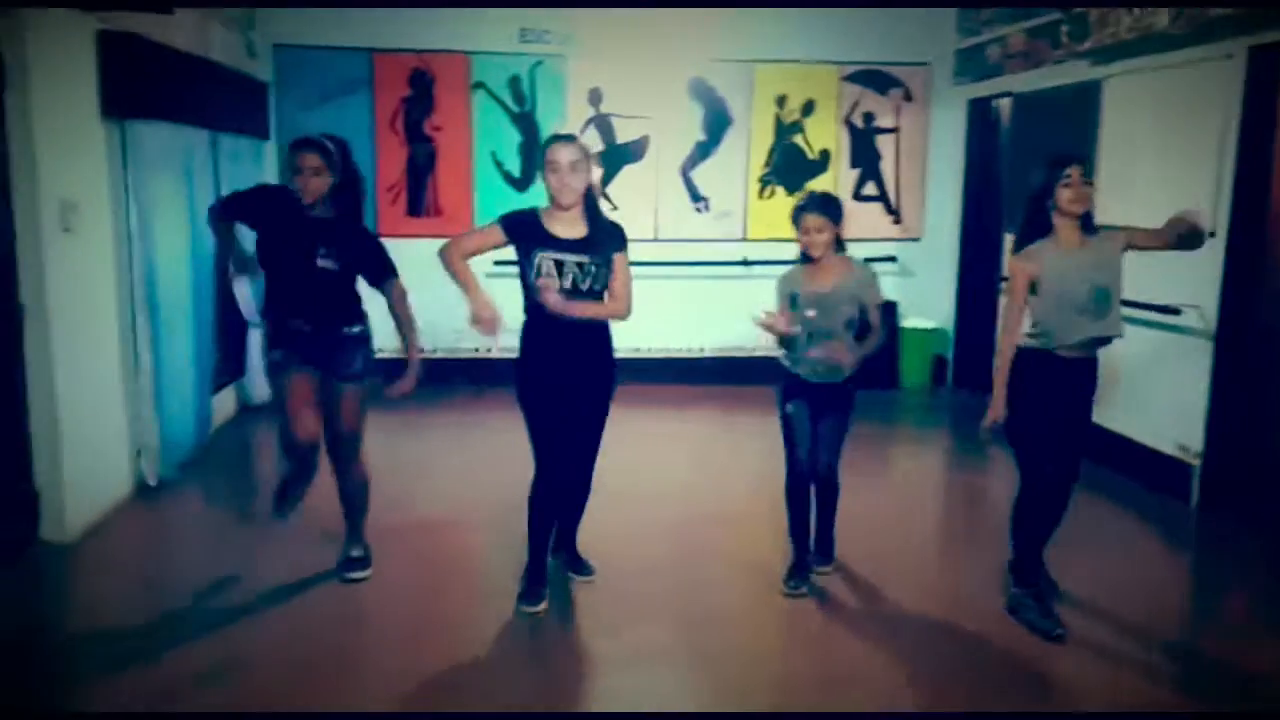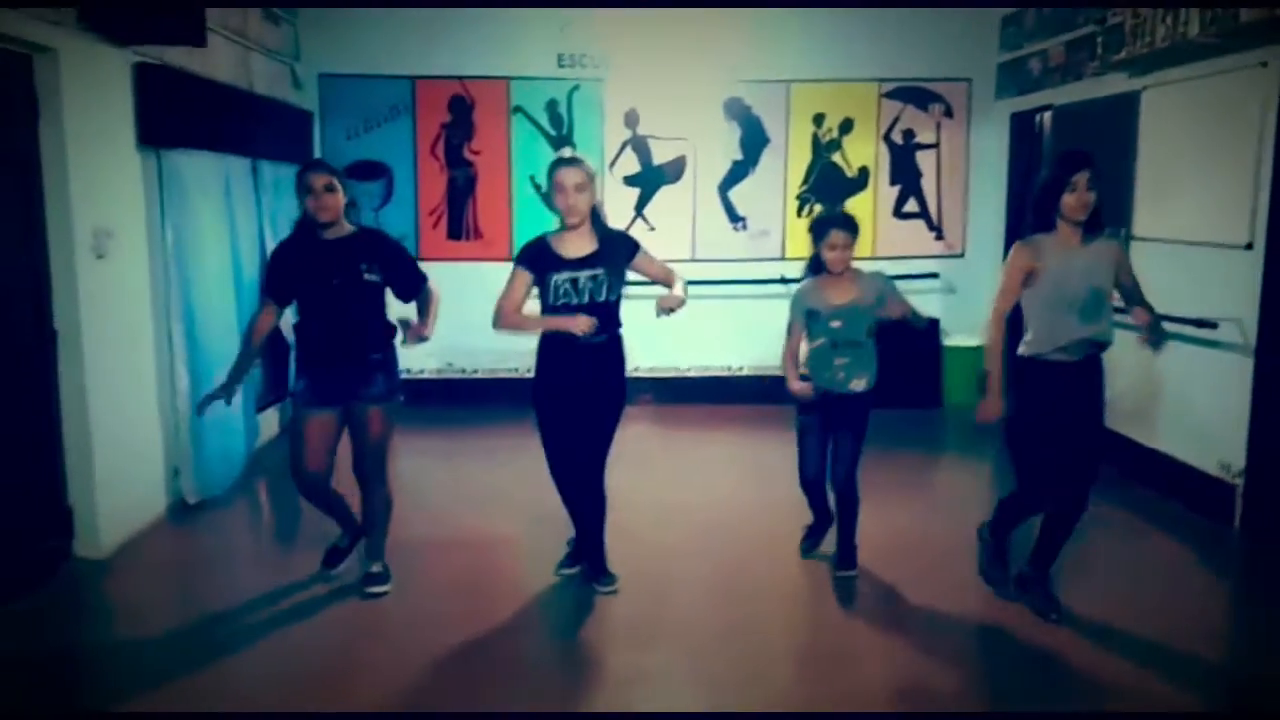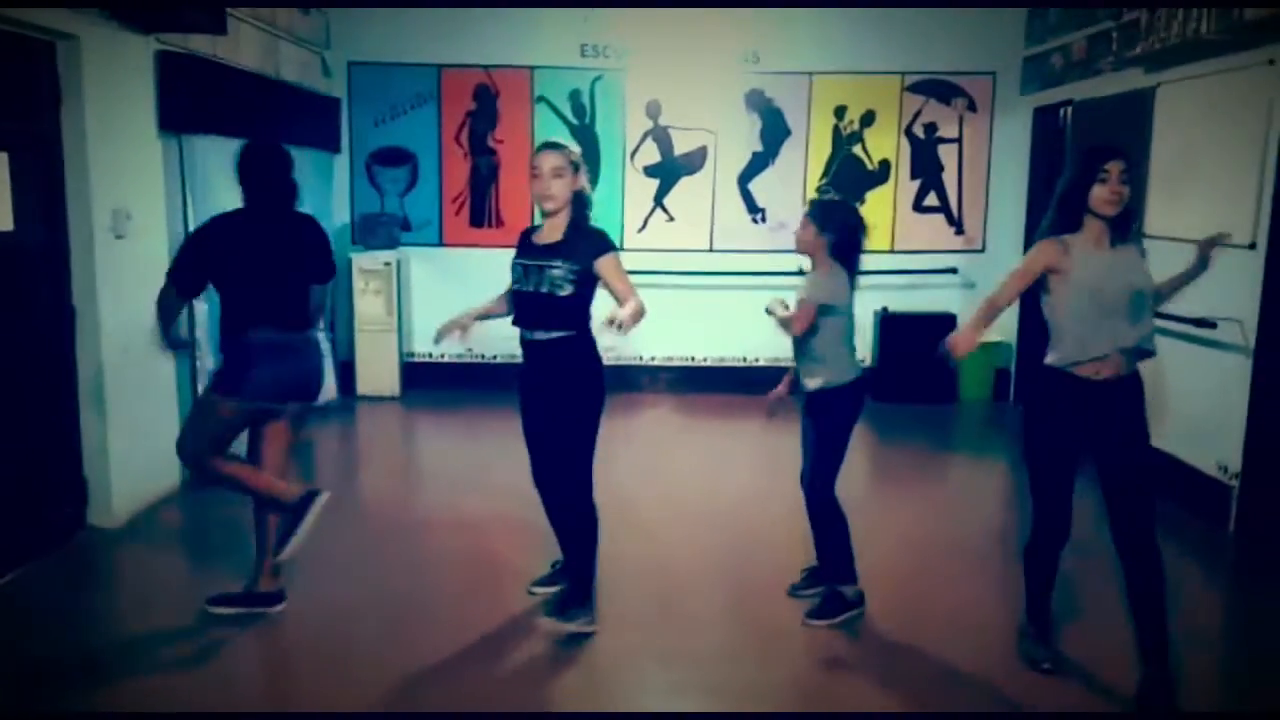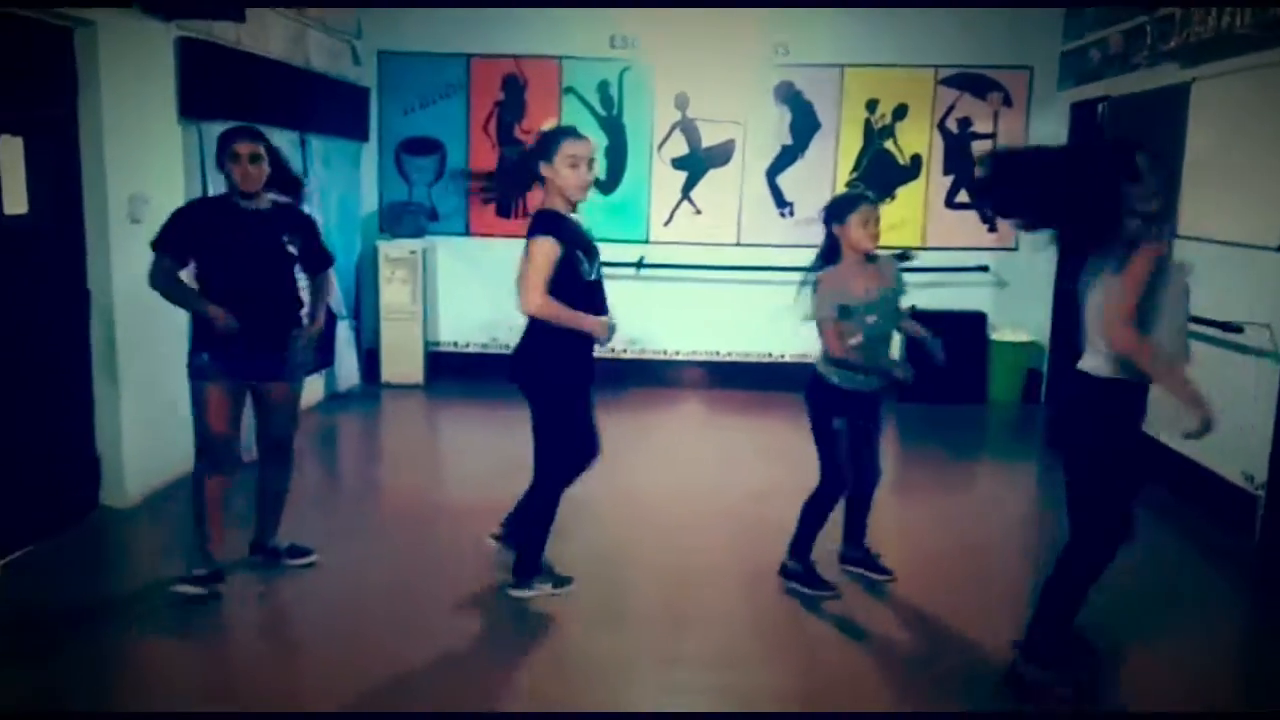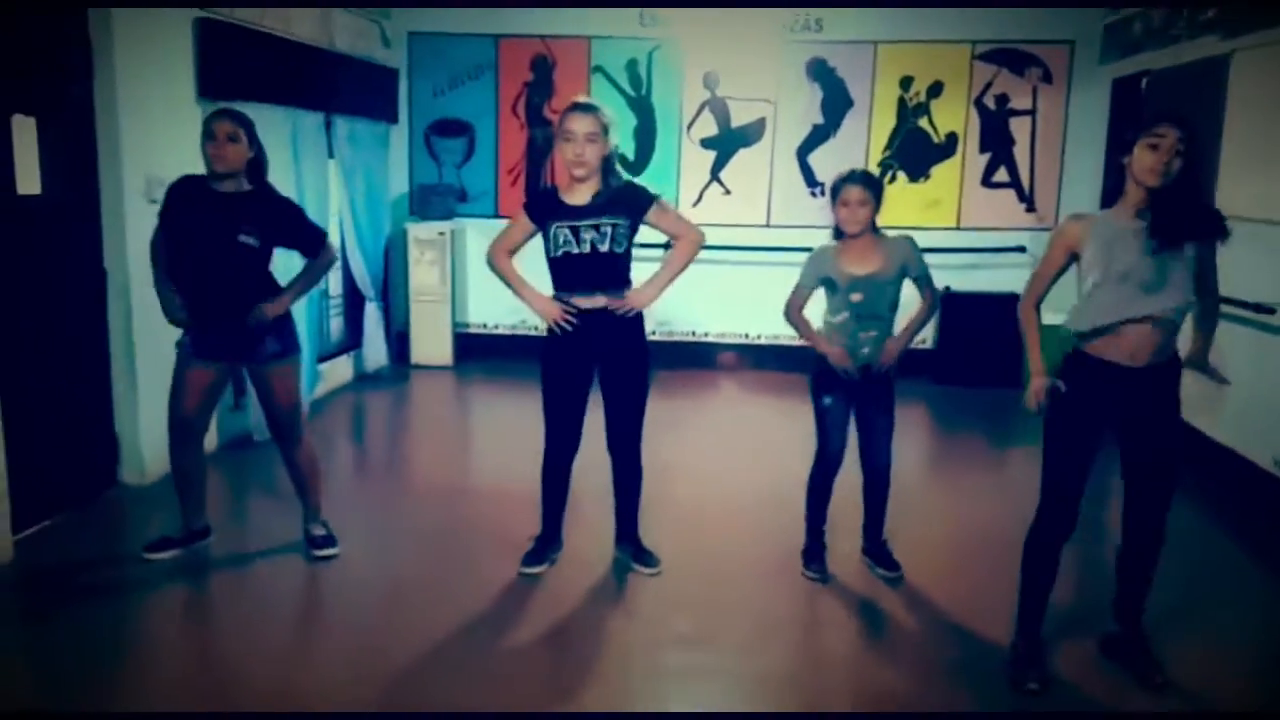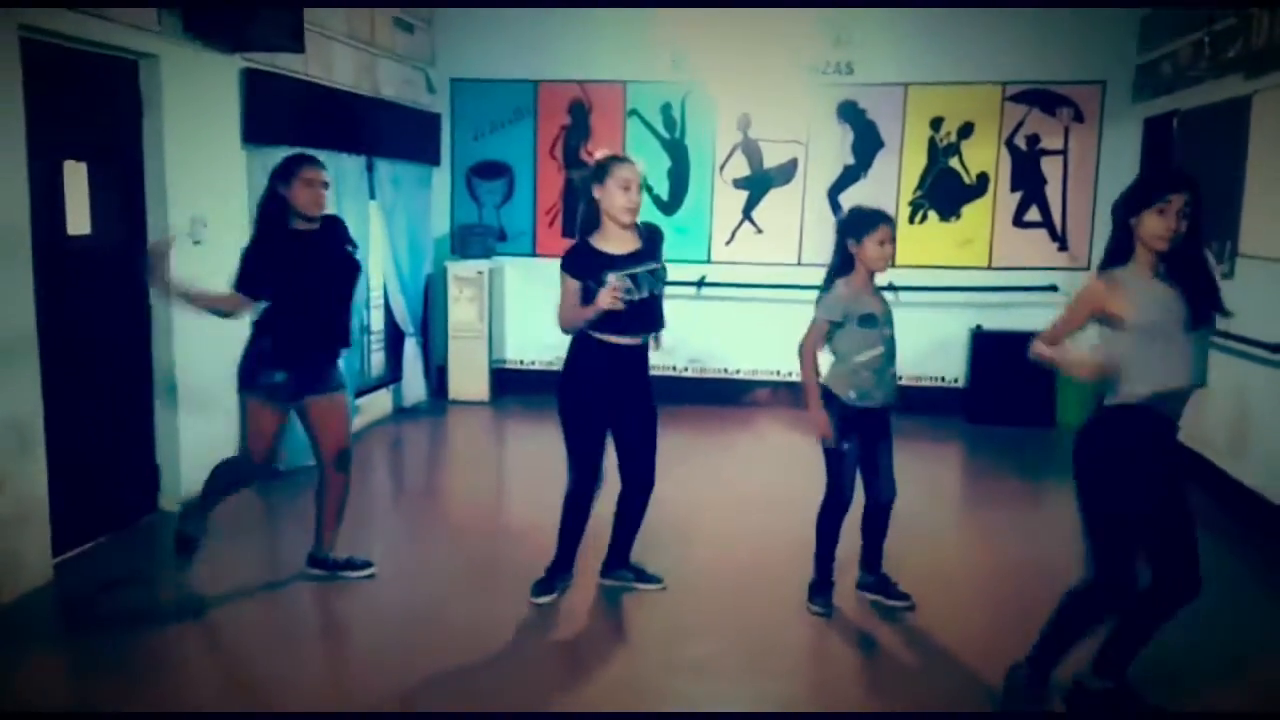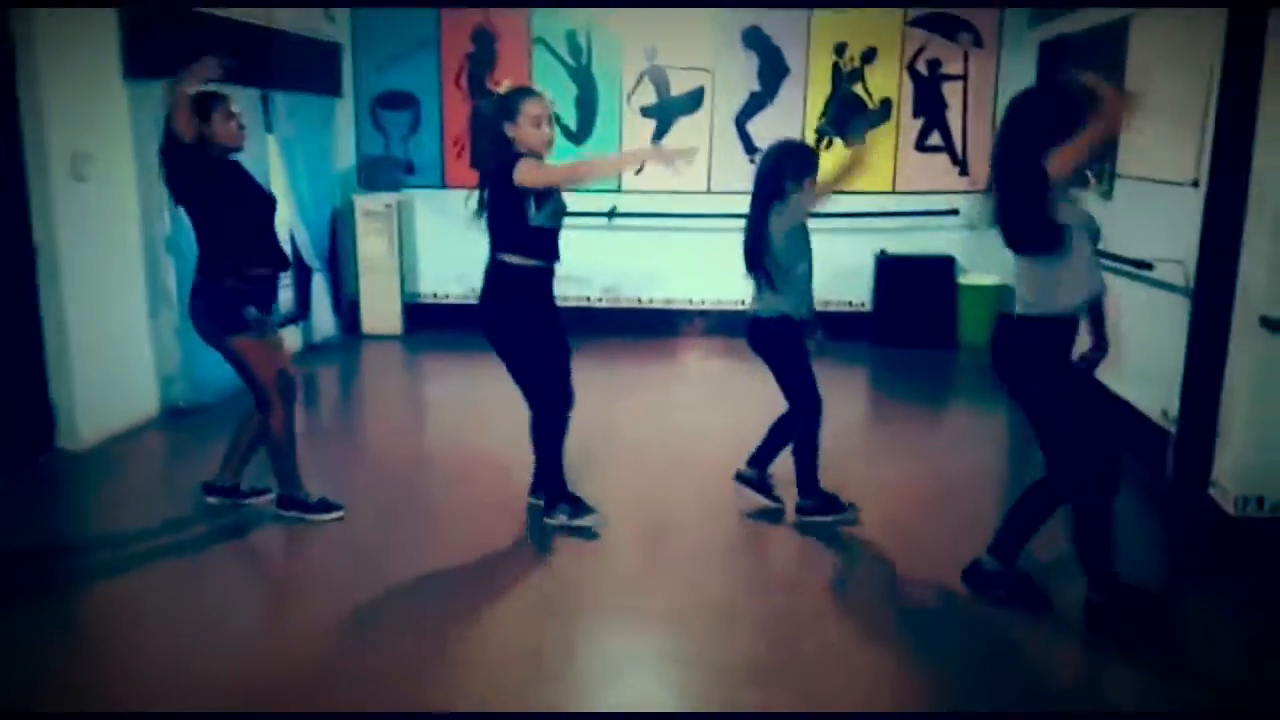
dt=0.7s
person 1, frame 1
left shoulder: (1111, 242)
right shoulder: (1031, 257)
left elbow: (1182, 241)
right elbow: (1009, 330)
left wrist: (1184, 228)
right wrist: (1000, 397)
left hip: (1079, 375)
right hip: (1035, 374)
left knee: (1060, 481)
right knee: (1038, 483)
left ankle: (1030, 565)
right ankle: (1022, 589)
person 1, frame 2
left shoulder: (1111, 251)
right shoulder: (1029, 251)
left elbow: (1137, 302)
right elbow: (998, 320)
left wrist: (1149, 321)
right wrist: (995, 389)
left hip: (1086, 379)
right hip: (1035, 378)
left knee: (1075, 491)
right knee: (1038, 488)
left ankle: (1034, 574)
right ankle: (993, 534)
person 1, frame 3
left shoulder: (1137, 256)
right shoulder: (1054, 251)
right elbow: (1003, 297)
left wrist: (1197, 267)
right wrist: (972, 329)
left hip: (1122, 401)
right hip: (1059, 398)
left knee: (1137, 537)
right knee: (1051, 525)
left ankle: (1156, 668)
right ankle: (1036, 626)
person 1, frame 4
left shoulder: (1102, 250)
right shoulder: (1145, 250)
right elbow: (1119, 333)
right wrist: (1190, 395)
left hip: (1090, 401)
right hip: (1108, 409)
left knee: (1096, 532)
right knee: (1096, 540)
left ankle: (1054, 638)
right ankle: (1039, 658)
person 1, frame 5
left shoulder: (1192, 224)
right shoulder: (1082, 229)
left elbow: (1206, 297)
right elbow: (1030, 300)
left wrist: (1199, 349)
right wrist: (1036, 372)
left hip: (1157, 390)
right hip: (1088, 380)
left knee: (1147, 523)
right knee: (1056, 517)
left ankle: (1127, 633)
right ankle: (1027, 640)
person 1, frame 6
left shoulder: (1184, 281)
right shoulder: (1109, 287)
right elbow: (1041, 343)
right wrist: (1073, 360)
left hip: (1156, 445)
right hip: (1115, 441)
left knee: (1180, 579)
right knee: (1115, 581)
left ankle: (1104, 679)
right ankle: (1033, 671)
person 1, frame 7
left shoulder: (1046, 192)
right shoulder: (1041, 179)
left elbow: (1082, 276)
right elbow: (1113, 115)
left wrist: (1098, 338)
right wrist: (1103, 95)
left hip: (1049, 342)
right hip: (1031, 347)
left knee: (1070, 464)
right knee: (1097, 465)
left ankle: (995, 566)
right ankle: (1105, 589)
person 2, frame 1
left shoulder: (609, 235)
right shoulder: (523, 225)
left elbow: (620, 306)
right elbow: (451, 251)
left wrist: (567, 304)
right wrist: (477, 299)
left hip: (592, 362)
right hip: (539, 360)
left knee: (582, 464)
right knee: (551, 467)
left ankle: (565, 545)
right ankle: (535, 571)
person 2, frame 2
left shoulder: (618, 245)
right shoulder: (535, 253)
left elbow: (672, 279)
right elbow: (503, 317)
left wrist: (674, 294)
right wrist: (561, 321)
left hip: (605, 372)
right hip: (554, 375)
left knee: (590, 467)
right knee: (563, 467)
left ankle: (593, 554)
right ankle: (584, 539)
person 2, frame 3
left shoulder: (591, 241)
right shoulder: (527, 239)
left elbow: (634, 302)
left wrist: (624, 315)
right wrist: (473, 316)
left hip: (574, 374)
right hip: (535, 373)
left knee: (571, 482)
right knee: (547, 478)
left ankle: (581, 598)
right ankle: (573, 562)
person 2, frame 4
left shoulder: (557, 223)
right shoulder: (553, 225)
right elbow: (531, 300)
left wrist: (588, 317)
right wrist: (592, 324)
left hip: (544, 358)
right hip: (556, 363)
left knee: (581, 449)
right knee: (557, 463)
left ankle: (515, 528)
right ankle: (526, 571)
person 2, frame 5
left shoulder: (629, 197)
right shoulder: (542, 204)
left elbow: (690, 238)
right elbow: (499, 254)
left wrist: (650, 290)
right wrist: (535, 300)
left hip: (621, 333)
right hip: (568, 332)
left knee: (625, 443)
right knee: (559, 442)
left ankle: (628, 539)
right ankle: (549, 538)
person 2, frame 6
left shoulder: (652, 238)
right shoulder: (581, 255)
right elbow: (567, 321)
left wrist: (655, 319)
right wrist: (595, 308)
left hip: (634, 369)
right hip: (589, 368)
left knee: (641, 476)
right knee: (585, 478)
left ankle: (617, 563)
right ankle: (561, 567)
person 2, frame 7
left shoulder: (542, 172)
right shoulder: (509, 169)
right elbow: (568, 174)
right wrist: (645, 155)
left hip: (538, 293)
right hip: (508, 295)
left knee: (558, 396)
right knee: (549, 397)
left ankle: (547, 485)
right ankle: (553, 497)
person 3, frame 1
left shoulder: (352, 234)
right shoulder: (272, 204)
left elbow: (395, 294)
right elbow: (221, 211)
left wrist: (412, 360)
right wrist: (234, 252)
left hip: (345, 345)
right hip: (291, 343)
left knee: (346, 450)
right knee: (302, 437)
left ankle: (356, 543)
right ankle: (297, 474)
person 3, frame 2
left shoulder: (378, 246)
right shoulder: (292, 253)
left elbow: (423, 290)
right elbow: (267, 315)
left wrist: (424, 324)
right wrist: (237, 374)
left hip: (372, 371)
right hip: (316, 374)
left knee: (371, 471)
right knee: (308, 476)
left ankle: (375, 559)
right ankle: (349, 527)
person 3, frame 3
left shoulder: (216, 233)
right shoulder: (309, 230)
left elbow: (171, 300)
left wrist: (169, 335)
left hip: (252, 360)
right hip: (301, 359)
left knee: (196, 453)
right knee: (266, 469)
left ankle: (296, 499)
right ankle: (264, 585)
person 3, frame 4
left shoulder: (294, 219)
right shoulder: (199, 216)
left elbow: (321, 274)
right elbow: (161, 274)
left wrist: (317, 317)
right wrist: (206, 309)
left hip: (279, 349)
right hip: (219, 351)
left knee: (278, 449)
right knee: (216, 453)
left ankle: (266, 541)
right ankle: (206, 562)
person 3, frame 5
left shoulder: (268, 206)
right shoulder: (182, 193)
left elbow: (324, 253)
right elbow: (161, 241)
left wrist: (284, 299)
right wrist: (166, 291)
left hip: (263, 331)
right hip: (203, 331)
left knee: (289, 432)
right knee: (183, 431)
left ankle: (314, 523)
right ankle: (194, 526)
person 3, frame 6
left shoulder: (335, 231)
right shoulder: (270, 245)
right elbow: (236, 304)
left wrist: (337, 319)
right wrist: (172, 286)
left hip: (321, 365)
right hip: (273, 364)
left knee: (337, 458)
right knee: (255, 463)
left ankle: (323, 553)
right ankle: (196, 515)
person 3, frame 7
left shoulder: (230, 172)
right shoulder: (196, 169)
right elbow: (178, 105)
right wrist: (201, 76)
left hip: (254, 297)
right hip: (227, 300)
left knee: (274, 394)
right knee: (278, 393)
left ankle: (225, 483)
right ankle: (291, 494)
person 4, frame 1
left shoulder: (859, 276)
right shoulder: (789, 279)
left elbow: (877, 330)
right elbow: (779, 329)
left wrist: (855, 351)
right wrist: (776, 327)
left hip: (836, 385)
right hip: (797, 383)
left knee: (824, 467)
right knee: (799, 467)
left ankle: (824, 545)
right ankle: (800, 557)
person 4, frame 2
left shoulder: (875, 284)
right shoulder: (805, 294)
left elbow: (916, 321)
right elbow: (791, 348)
left wrist: (900, 312)
right wrist: (792, 380)
left hip: (855, 398)
right hip: (814, 395)
left knee: (842, 478)
right knee: (810, 475)
left ankle: (846, 547)
right ankle: (821, 520)
person 4, frame 3
left shoulder: (824, 277)
right shoulder: (832, 277)
left elbow: (797, 328)
left wrist: (778, 309)
right wrist: (788, 382)
left hip: (837, 395)
right hip: (822, 394)
left knee: (818, 487)
right knee: (813, 483)
left ankle: (847, 589)
right ankle: (827, 569)
person 4, frame 4
left shoulder: (889, 270)
right shoulder: (828, 283)
right elbow: (835, 348)
left wrist: (924, 334)
right wrist: (890, 368)
left hip: (867, 393)
right hip: (833, 391)
left knee: (868, 474)
right knee: (835, 480)
left ankle: (854, 550)
right ankle: (796, 562)
person 4, frame 5
left shoulder: (901, 249)
right shoulder: (824, 257)
left elbow: (931, 297)
right elbow: (792, 310)
left wrist: (904, 339)
right wrist: (822, 345)
left hip: (877, 371)
right hip: (833, 370)
left knee: (878, 461)
right knee: (829, 456)
left ankle: (874, 543)
right ankle: (814, 544)
person 4, frame 6
left shoulder: (874, 293)
right shoulder: (841, 293)
right elbow: (808, 348)
left wrist: (888, 382)
right wrist: (816, 406)
left hip: (876, 411)
right hip: (843, 409)
left knee: (883, 495)
right knee: (839, 496)
left ankle: (872, 575)
right ankle: (821, 580)
person 4, frame 7
left shoulder: (784, 219)
right shoulder: (783, 214)
right elbow: (825, 190)
left wrist: (807, 323)
right wrist: (859, 154)
left hip: (779, 326)
right hip: (776, 329)
left knee: (802, 408)
right knee: (808, 409)
left ankle: (755, 468)
right ankle: (809, 498)
